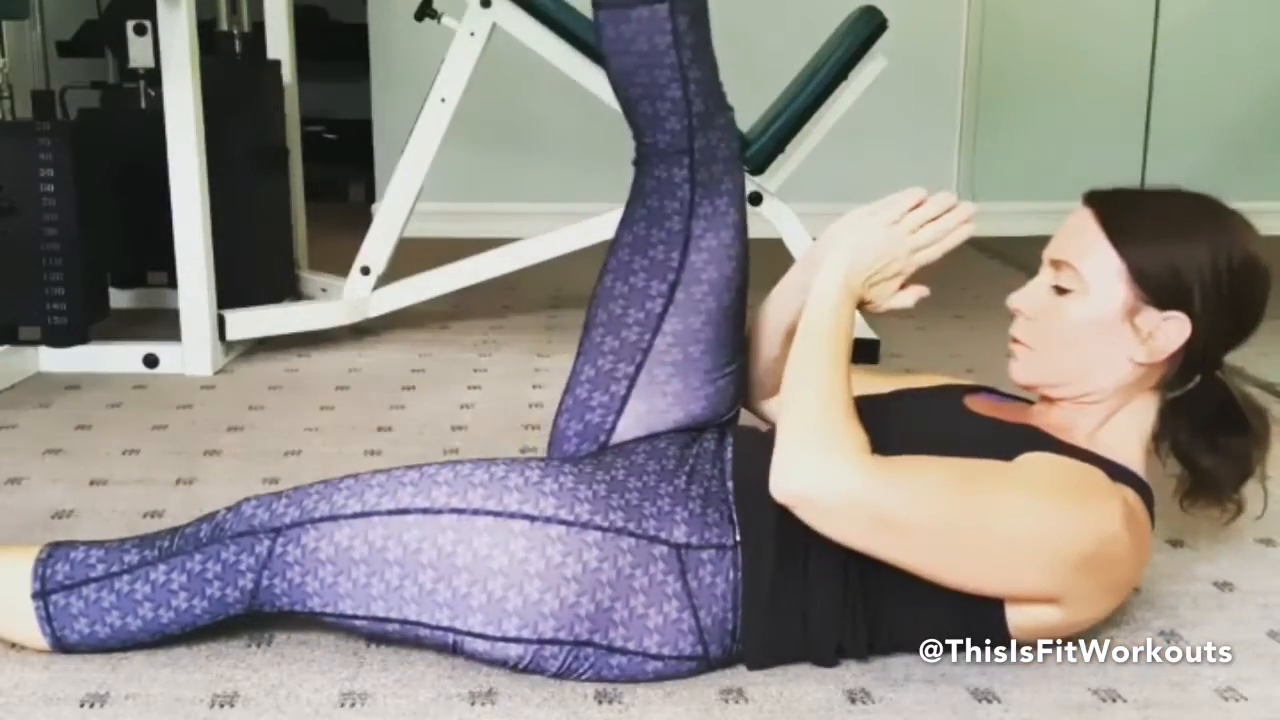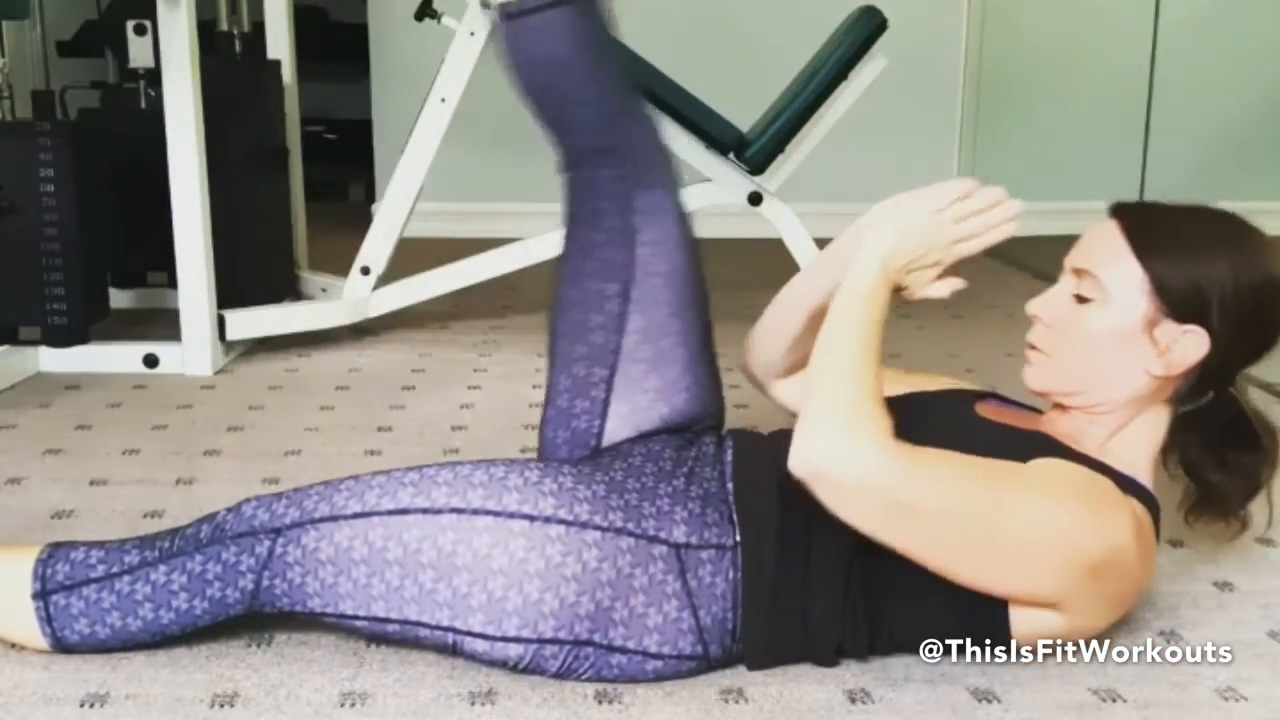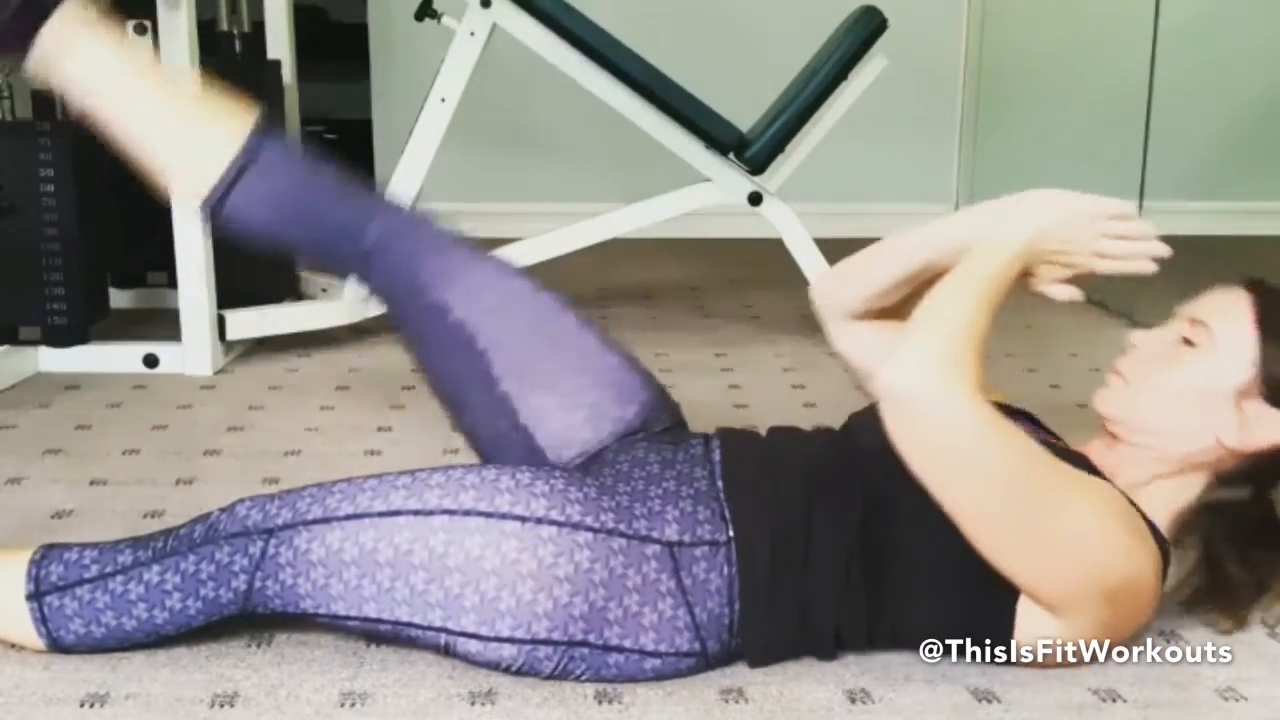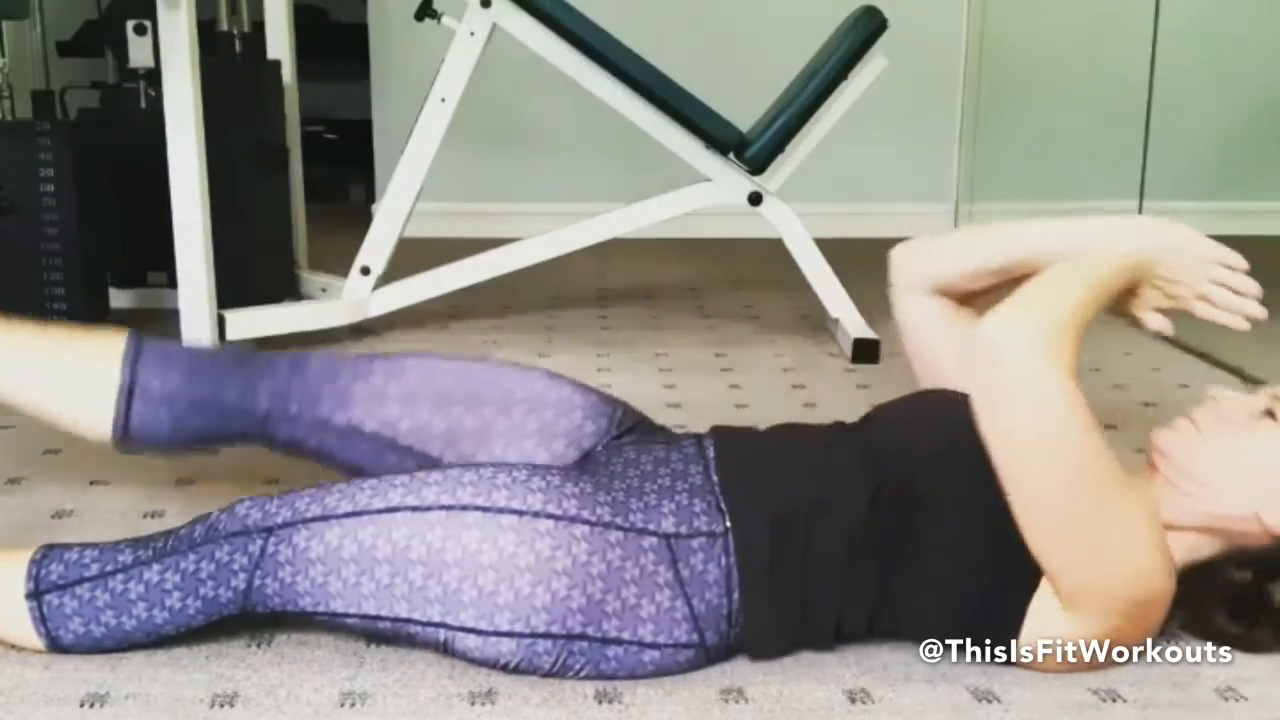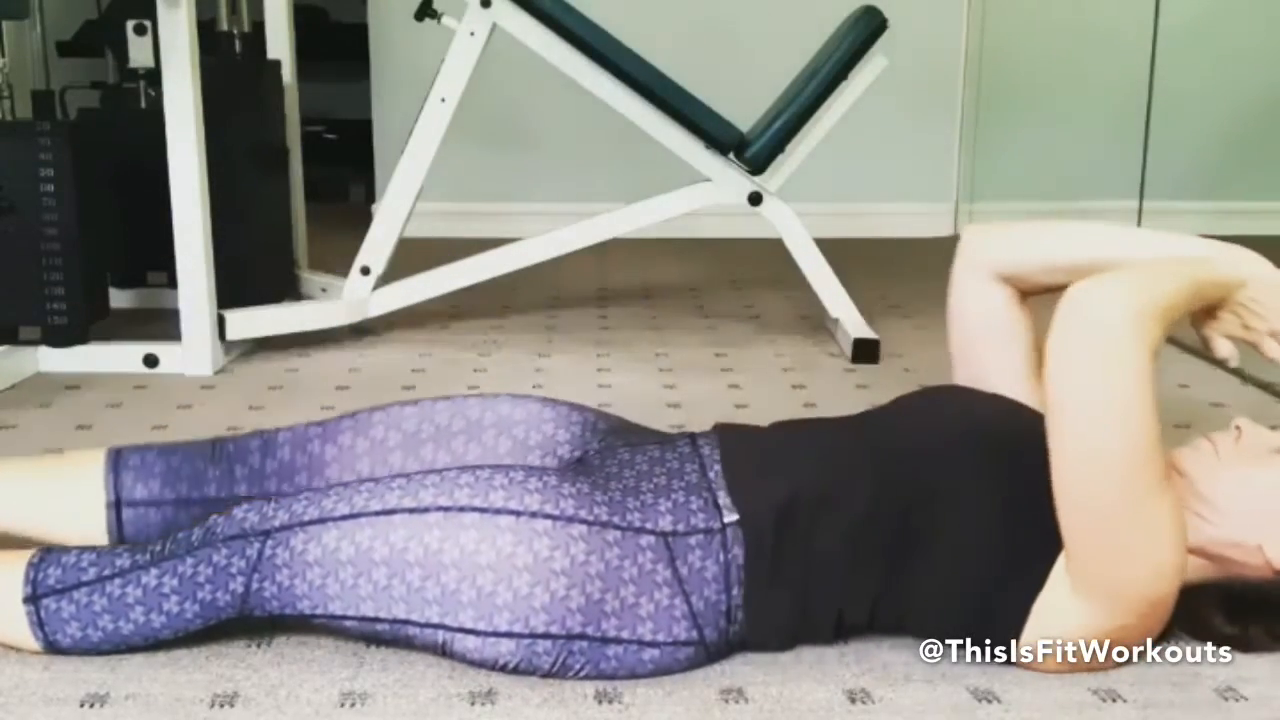
dt=0.3s
person 1, frame 1
left shoulder: (1089, 526)
right shoulder: (1025, 418)
left elbow: (817, 481)
right elbow: (768, 380)
left wrist: (838, 279)
right wrist: (826, 272)
left hip: (671, 578)
right hip: (668, 469)
left knee: (261, 544)
right knee: (687, 162)
person 1, frame 2
left shoulder: (1093, 536)
right shoulder: (1034, 429)
left elbow: (837, 462)
right elbow: (779, 363)
left wrist: (875, 267)
right wrist: (857, 256)
left hip: (670, 579)
right hip: (669, 470)
left knee: (263, 545)
right knee: (619, 165)
person 1, frame 3
left shoulder: (1100, 569)
right shoulder: (1046, 460)
left elbow: (916, 394)
right elbow: (847, 306)
left wrist: (1012, 244)
right wrist: (1005, 234)
left hip: (665, 568)
right hip: (647, 462)
left knee: (249, 552)
right knee: (370, 230)
person 1, frame 4
left shoulder: (1118, 577)
right shoulder: (1068, 499)
left elbow: (1007, 352)
right elbow: (917, 274)
left wrist: (1117, 259)
right wrist: (1109, 241)
left hip: (670, 571)
right hip: (662, 467)
left knee: (248, 551)
right knee: (270, 384)
person 1, frame 5
left shoulder: (1121, 580)
right shoulder: (1062, 472)
left elbow: (1099, 321)
right elbow: (983, 258)
left hip: (671, 570)
right hip: (655, 469)
left knee: (244, 558)
right knee: (244, 470)
